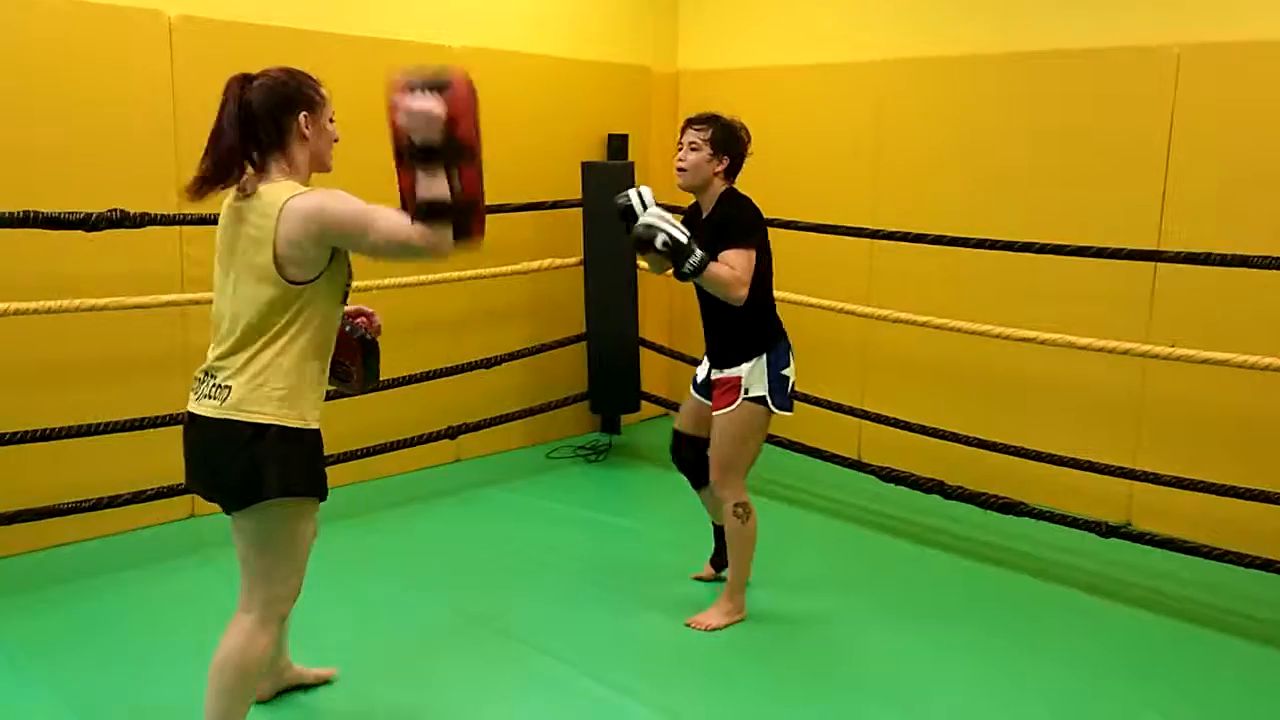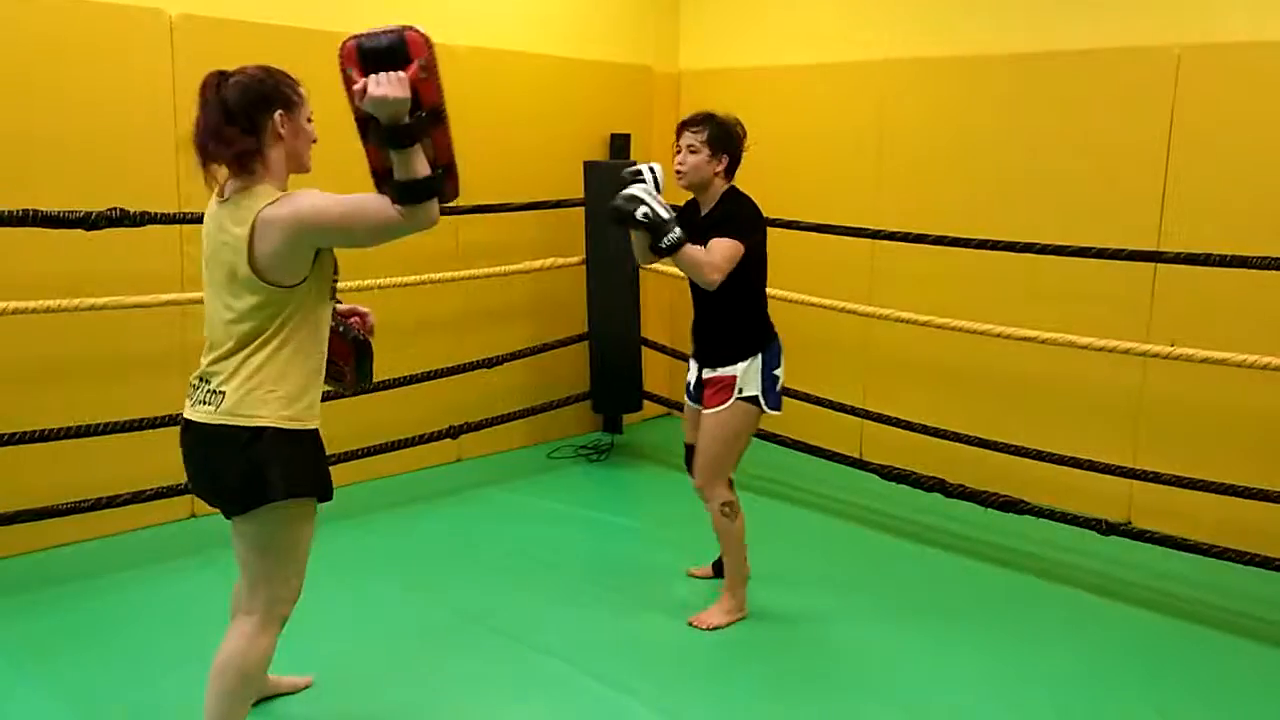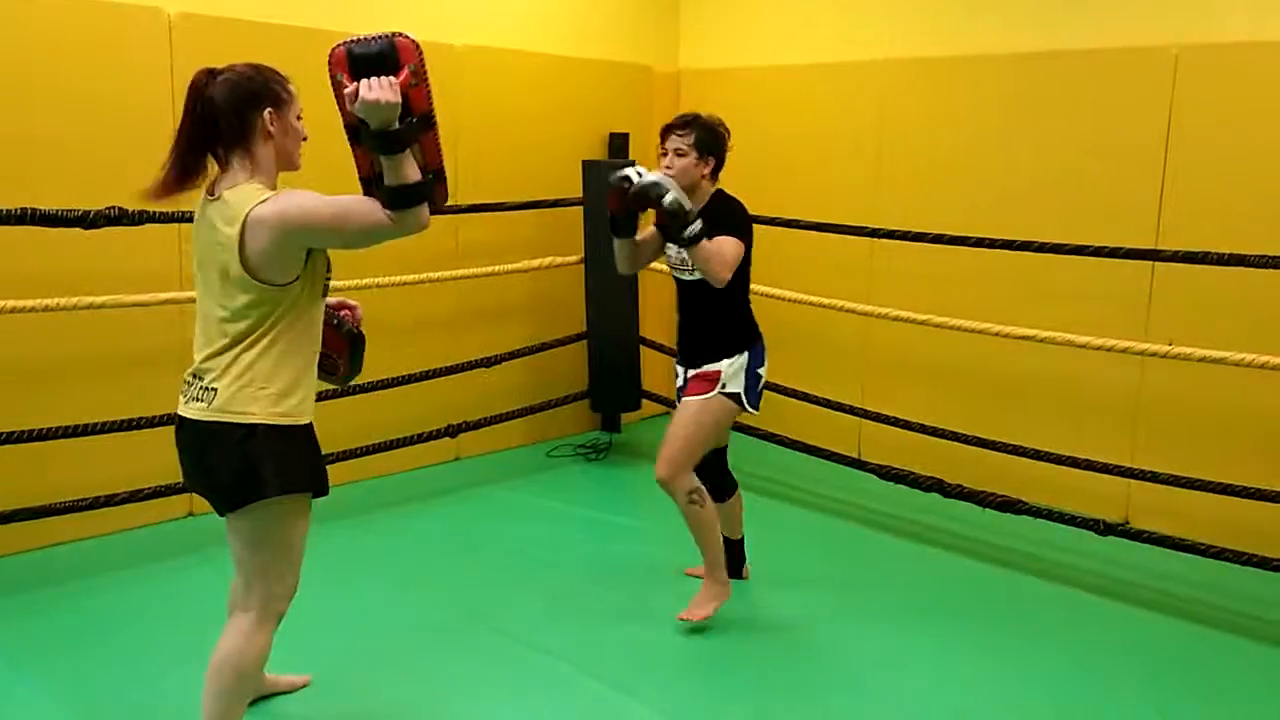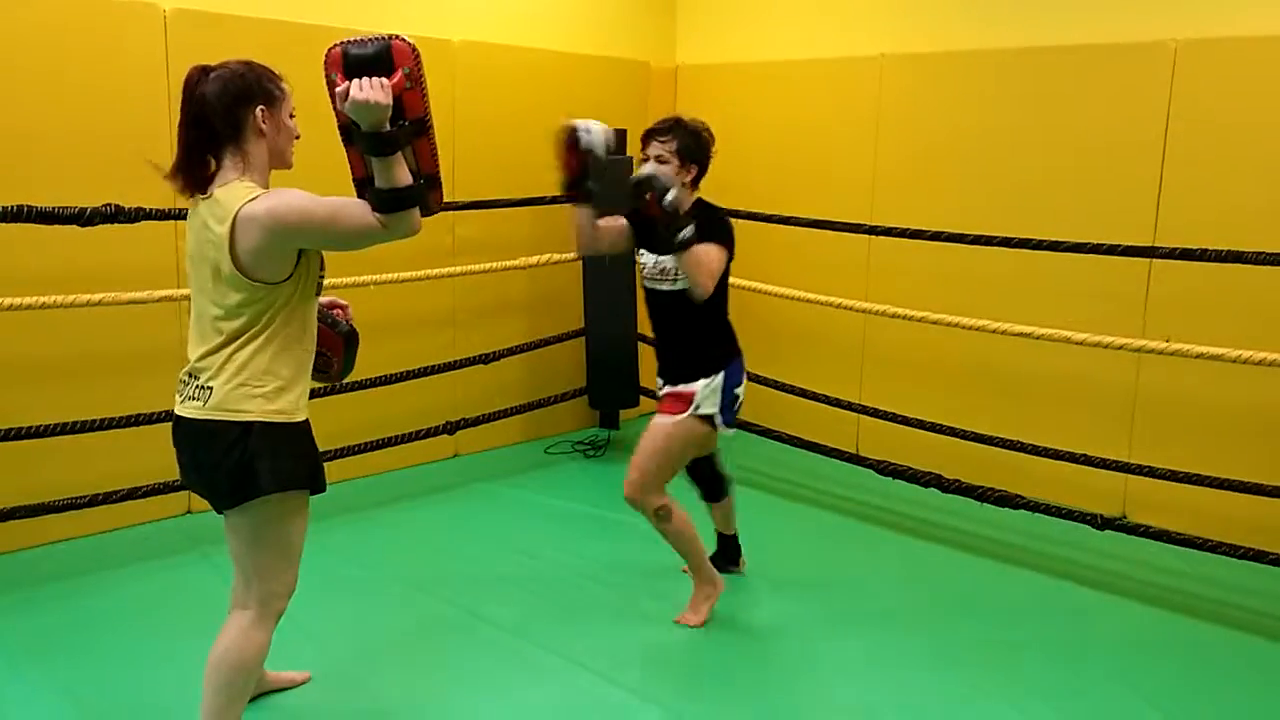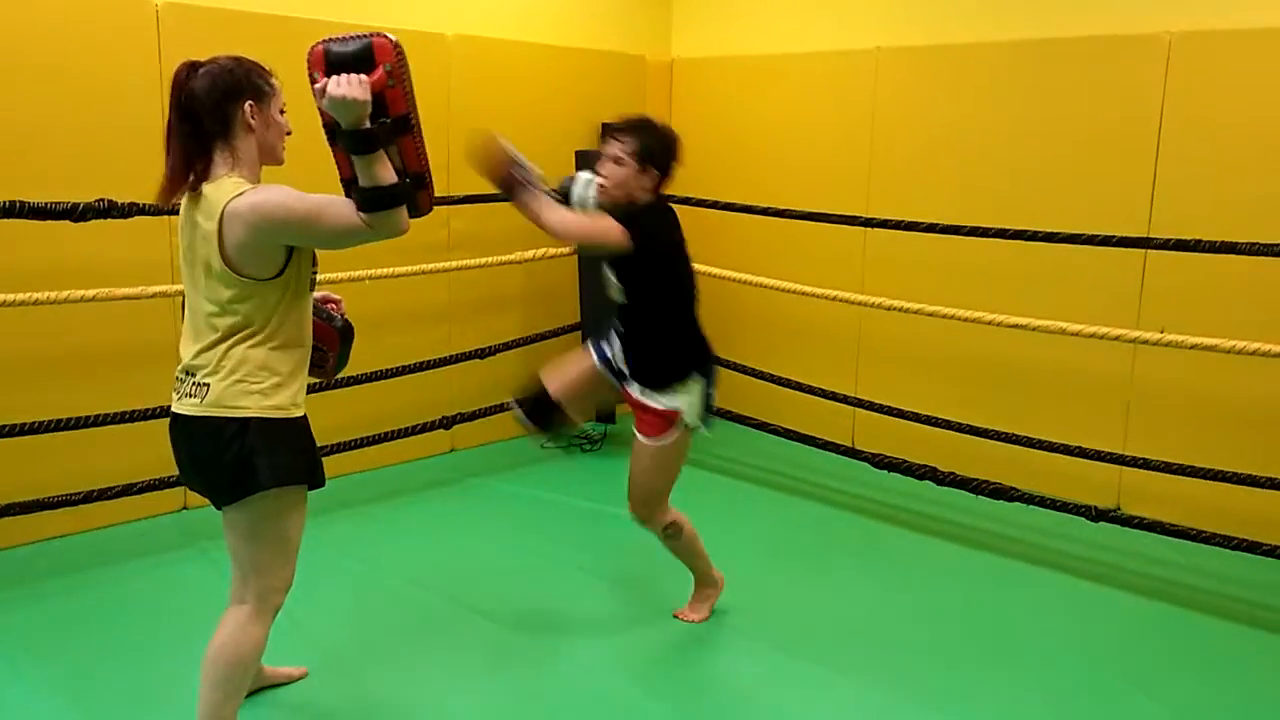
dt=0.2s
person 1, frame 1
left shoulder: (242, 202)
right shoulder: (317, 210)
right elbow: (436, 238)
left wrist: (333, 317)
right wrist: (427, 144)
left hip: (224, 415)
right hip: (264, 427)
left knee: (289, 545)
right knee: (265, 599)
person 1, frame 2
left shoulder: (227, 205)
right shoulder: (294, 215)
right elbow: (420, 214)
left wrist: (324, 313)
right wrist: (396, 125)
left hip: (219, 420)
right hip: (262, 432)
left knee: (265, 573)
right knee: (269, 600)
person 1, frame 3
left shoulder: (217, 204)
right shoulder: (282, 214)
right elbow: (409, 217)
left wrist: (314, 308)
right wrist: (386, 129)
left hip: (215, 417)
right hip: (255, 429)
left knee: (260, 571)
right knee: (267, 597)
person 1, frame 4
left shoulder: (210, 202)
right shoulder: (274, 212)
right elbow: (400, 221)
left wrist: (306, 304)
right wrist: (376, 131)
left hip: (211, 414)
right hip: (252, 425)
left knee: (262, 569)
right knee: (265, 594)
person 1, frame 5
left shoulder: (202, 197)
right shoulder: (261, 208)
right elbow: (387, 222)
left wrist: (298, 301)
right wrist: (358, 128)
left hip: (210, 411)
right hip: (248, 421)
left knee: (262, 563)
right knee: (261, 590)
person 2, frame 1
left shoulder: (738, 214)
right shoulder: (697, 214)
left elbow: (736, 289)
right elbow: (659, 266)
left wrist: (681, 249)
right wrist: (645, 231)
left hip: (755, 361)
right hip: (722, 358)
left knee: (725, 480)
right knee: (685, 451)
left ankle: (733, 600)
right ankle: (726, 552)
person 2, frame 2
left shoulder: (739, 211)
right shoulder: (692, 211)
left elbow: (710, 273)
right elbow: (646, 255)
left wrist: (659, 221)
right wrist: (639, 214)
left hip: (746, 361)
right hip: (709, 357)
left knee: (710, 481)
right knee: (700, 465)
left ankle: (734, 598)
right ankle: (731, 559)
person 2, frame 3
left shoulder: (729, 213)
right shoulder: (676, 213)
left elbow: (720, 272)
right elbow: (628, 265)
left wrist: (679, 215)
right wrist: (624, 217)
left hip: (731, 360)
right hip: (694, 358)
left knee: (671, 471)
right knee: (708, 465)
left ankle: (717, 580)
right ankle: (734, 559)
person 2, frame 4
left shoulder: (710, 222)
right shoulder: (645, 218)
left elbow: (702, 285)
right elbow: (588, 244)
left wrist: (672, 219)
right wrist: (584, 182)
left hip: (708, 375)
right hip: (676, 370)
left knee: (640, 489)
right knee: (701, 467)
left ankle: (707, 580)
right ankle: (730, 551)
person 2, frame 5
left shoulder: (653, 223)
right shoulder: (620, 217)
left elbow: (573, 232)
right elbow: (578, 228)
left wrist: (515, 180)
right wrist: (580, 200)
left hip: (672, 378)
right hip: (629, 349)
left knee: (646, 508)
right knee: (534, 405)
left ankle: (708, 583)
